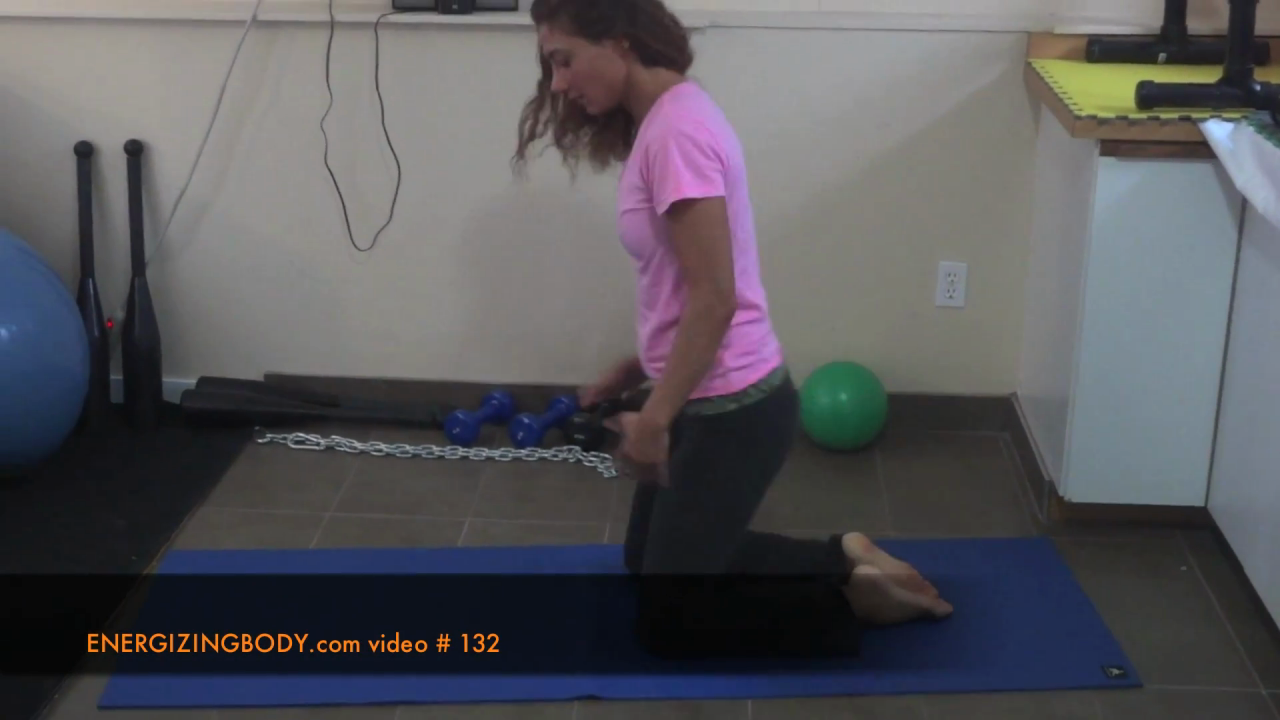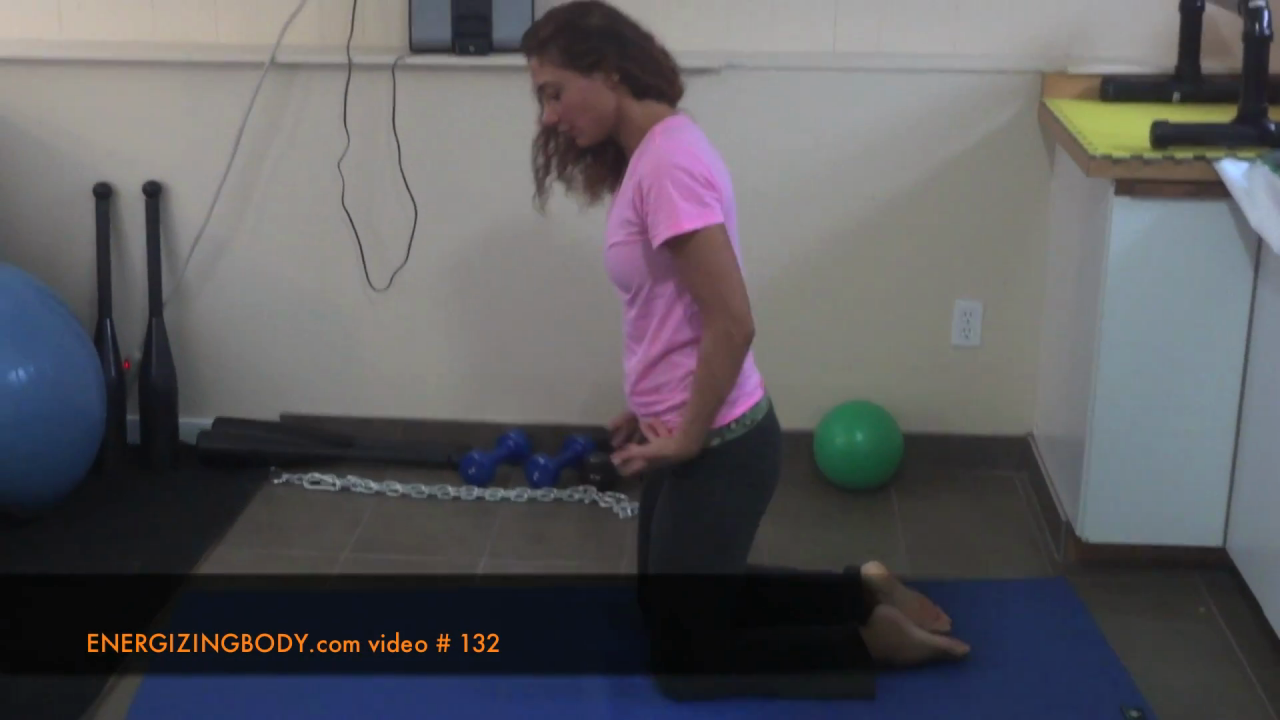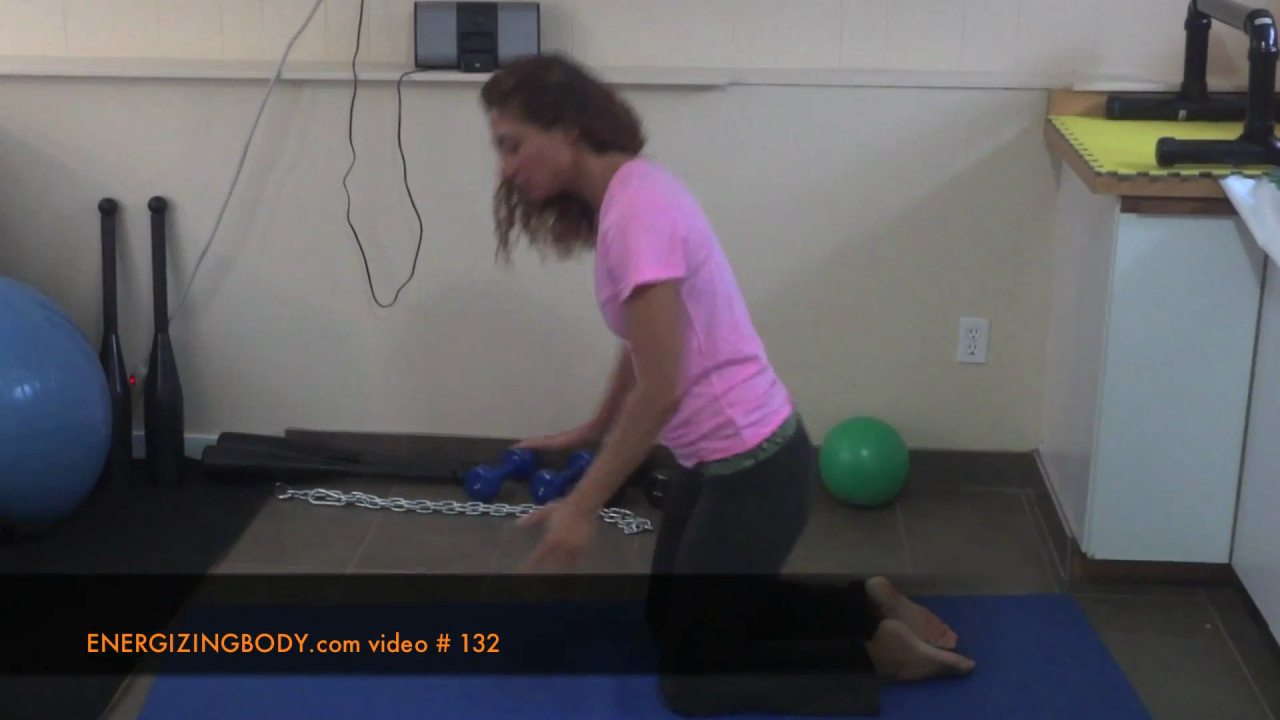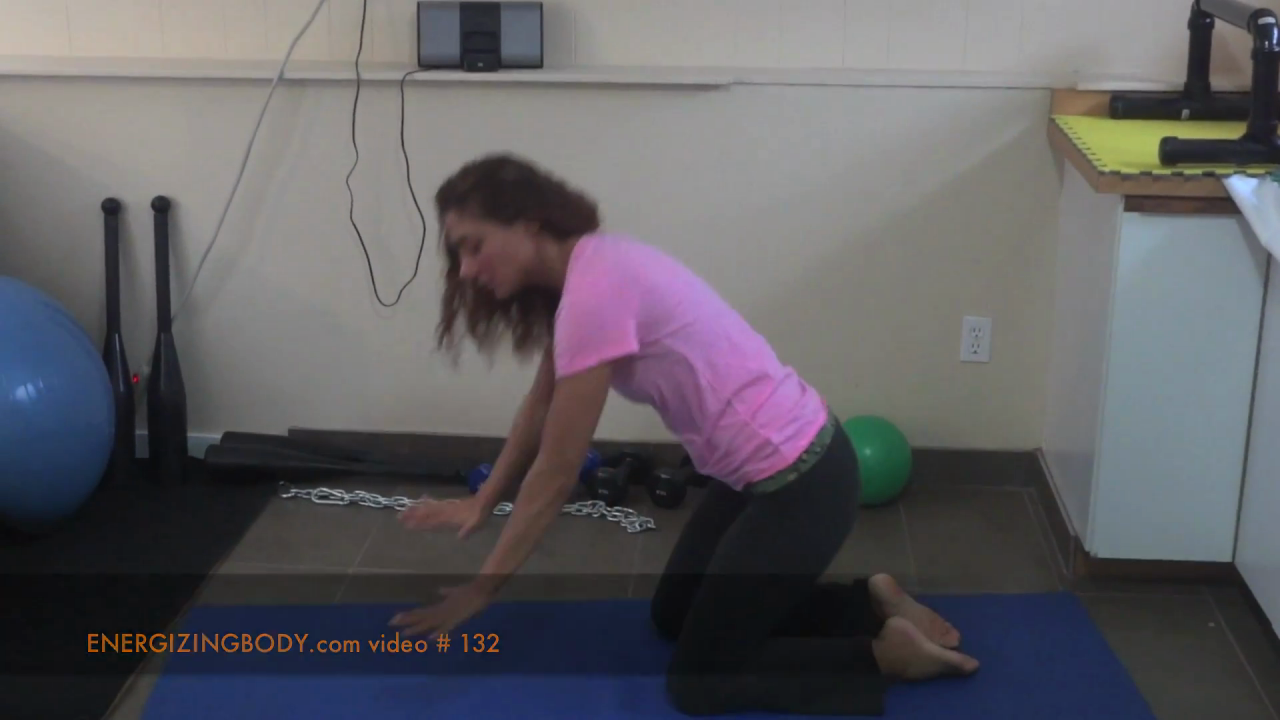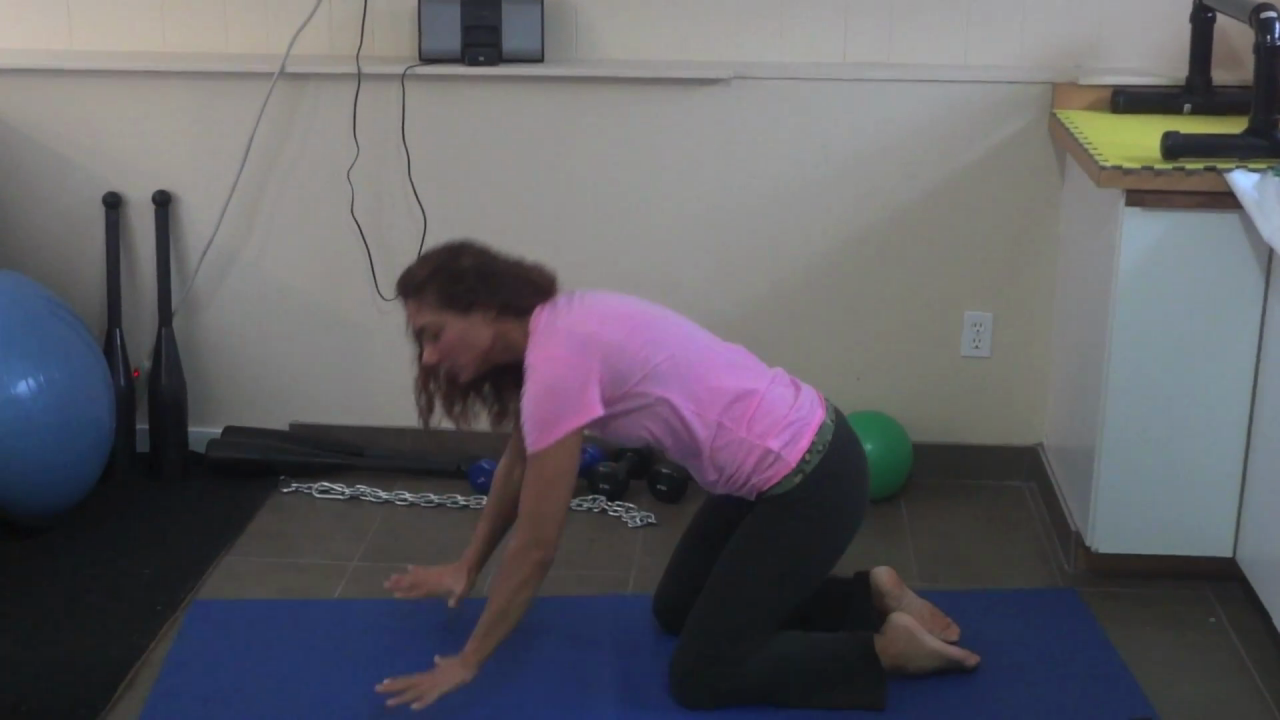
dt=0.3s
person 1, frame 1
left shoulder: (676, 132)
right shoulder: (666, 118)
left elbow: (714, 299)
left wrist: (658, 417)
right wrist: (645, 360)
left hip: (731, 408)
right hip: (704, 396)
left knee: (671, 622)
right knee: (649, 560)
left ankle: (853, 599)
right ankle: (843, 559)
person 1, frame 2
left shoulder: (669, 163)
right shoulder: (656, 151)
left elbow: (732, 325)
left wrist: (688, 438)
right wrist: (649, 393)
left hip: (717, 445)
right hip: (689, 431)
left knee: (686, 662)
right knee: (669, 603)
left ankle: (870, 637)
right ankle: (861, 593)
person 1, frame 3
left shoulder: (636, 211)
right shoulder: (627, 192)
left elbow: (661, 385)
left wrist: (585, 505)
right wrist: (596, 428)
left hip: (752, 468)
right hip: (721, 460)
right knee: (668, 620)
left ankle: (881, 651)
right ankle: (866, 605)
person 1, frame 4
left shoulder: (594, 291)
right shoulder: (590, 265)
left elbow: (558, 469)
right elbow: (541, 405)
left wrist: (480, 589)
right wrist: (481, 503)
left hip: (801, 483)
right hip: (766, 468)
right knee: (672, 616)
left ankle: (887, 650)
right ankle: (867, 602)
person 1, frame 5
left shoulder: (558, 361)
right shoulder: (550, 327)
left elbow: (537, 546)
right elbow: (517, 464)
left wrist: (467, 662)
right wrist: (466, 566)
left hip: (811, 480)
right hip: (783, 460)
left knee: (701, 675)
right knee: (674, 608)
left ankle: (888, 644)
right ankle: (871, 594)
